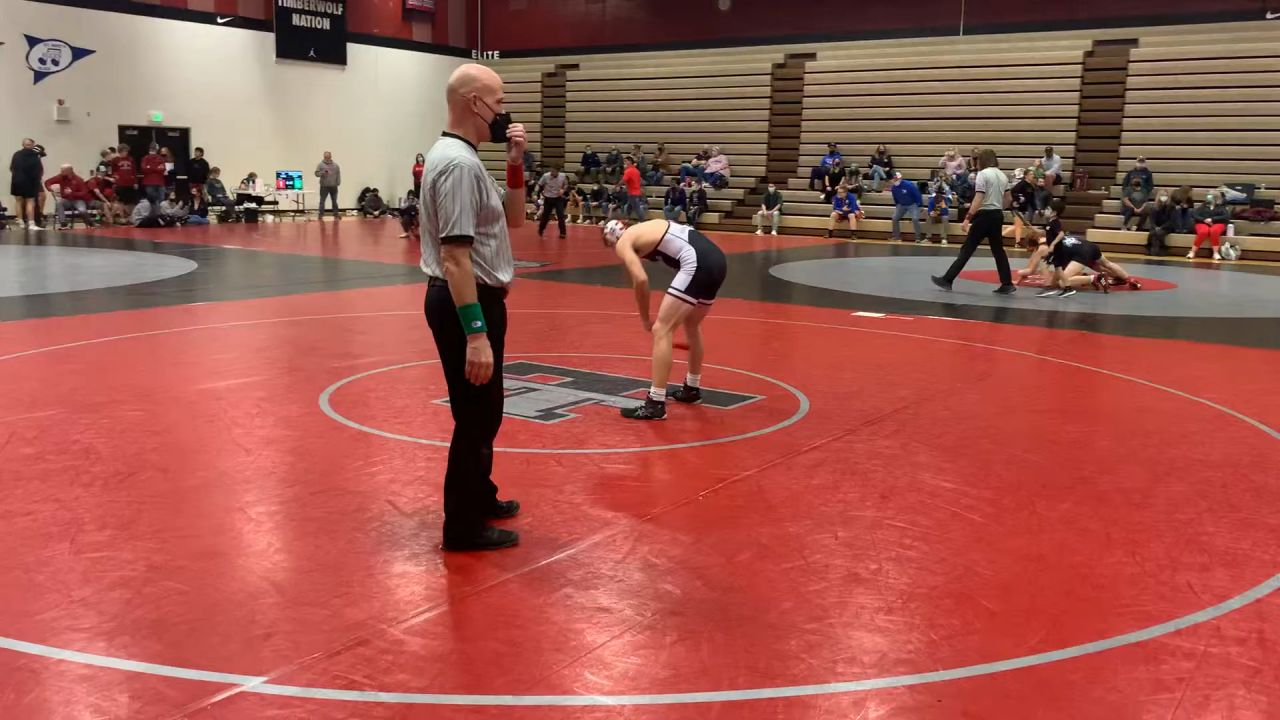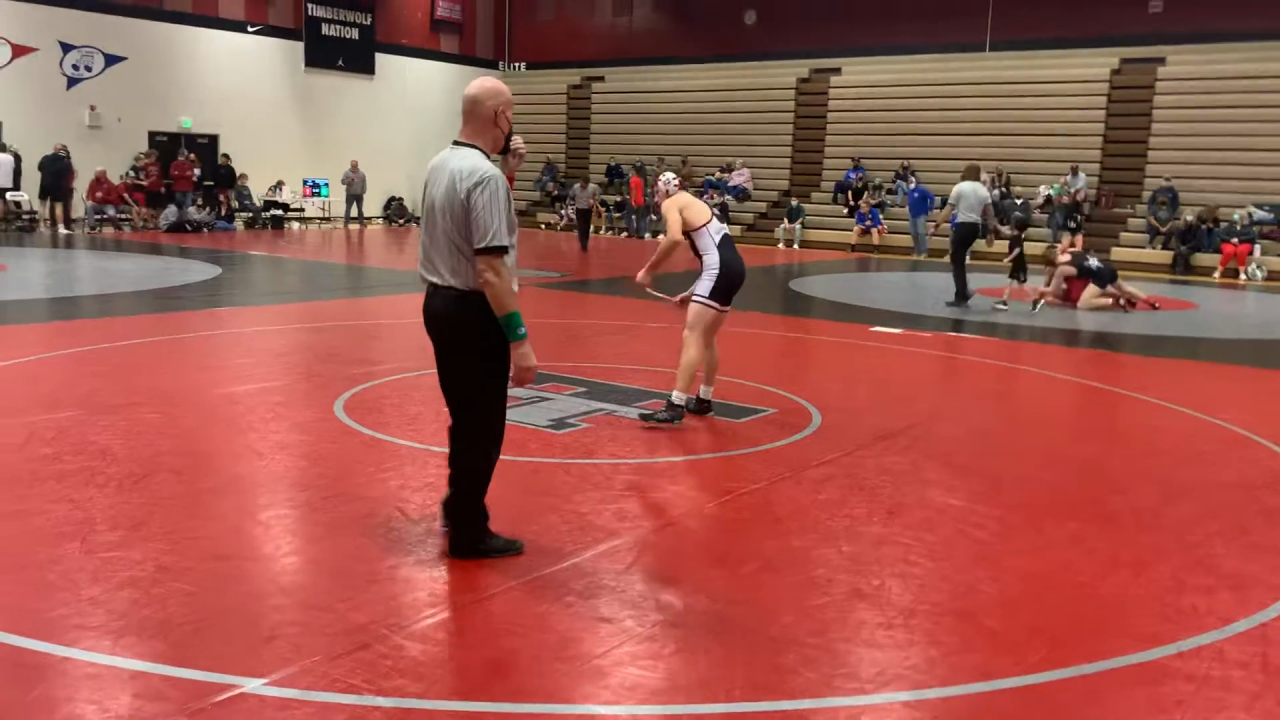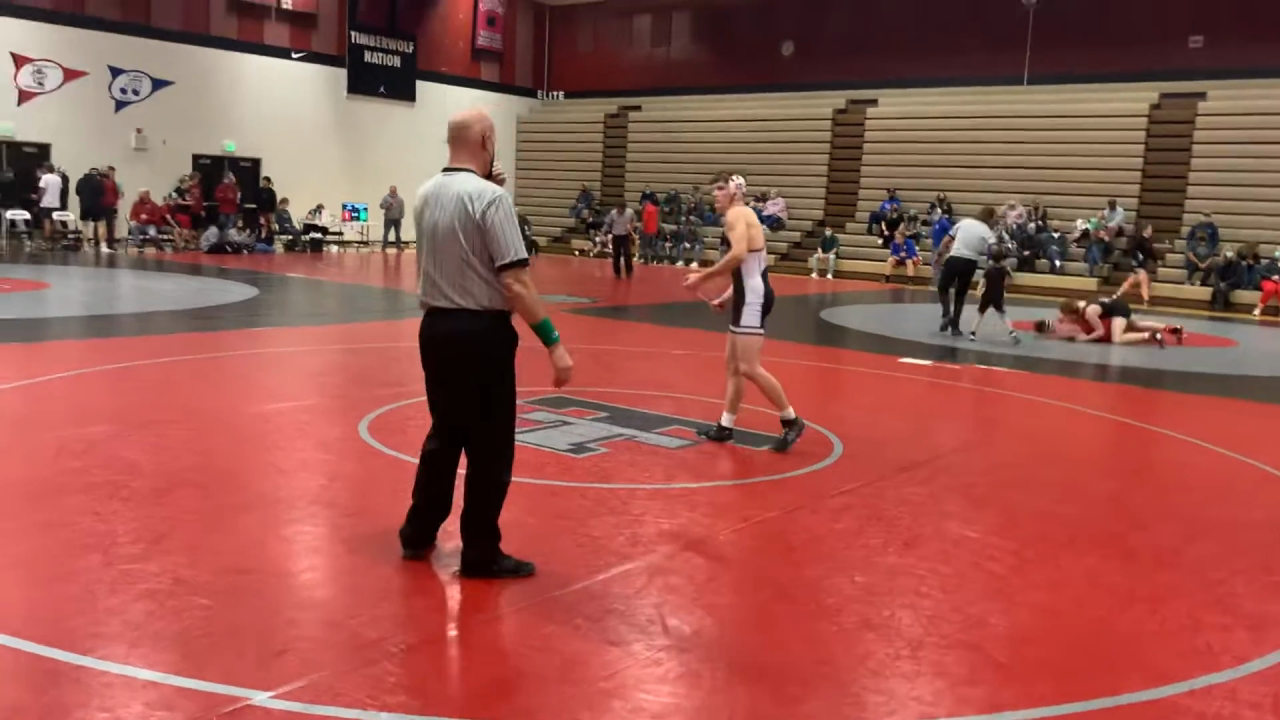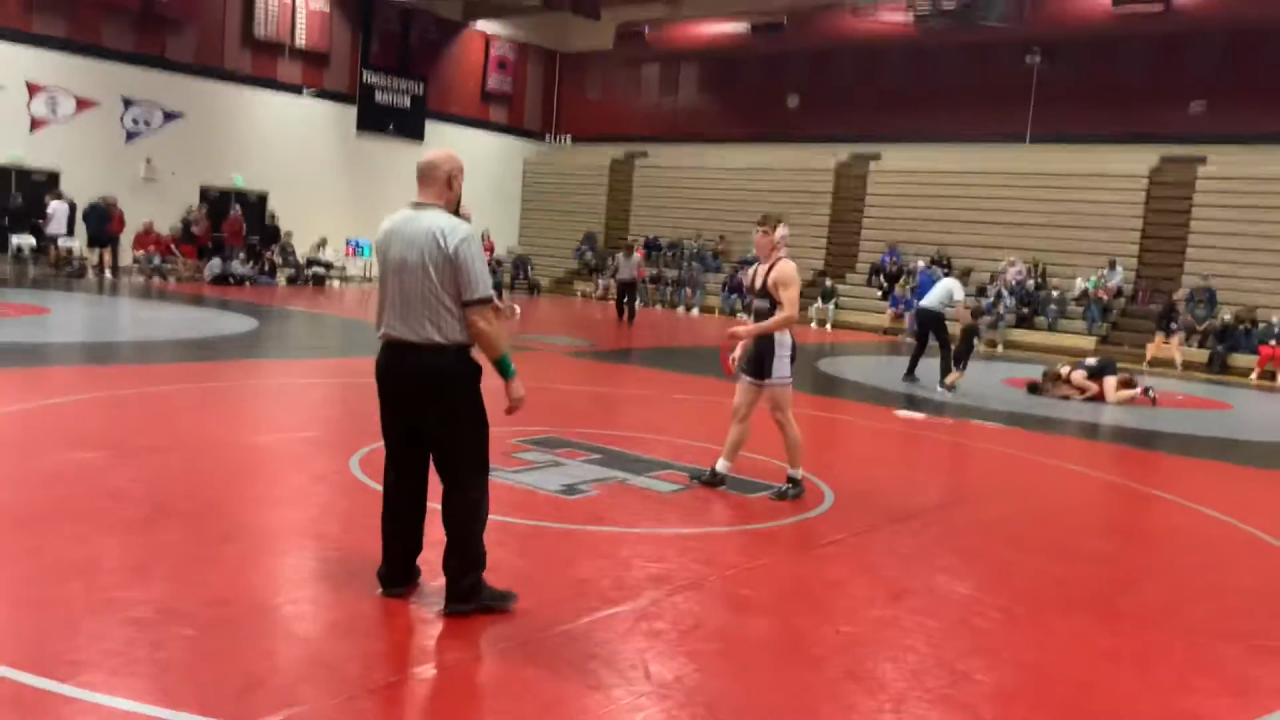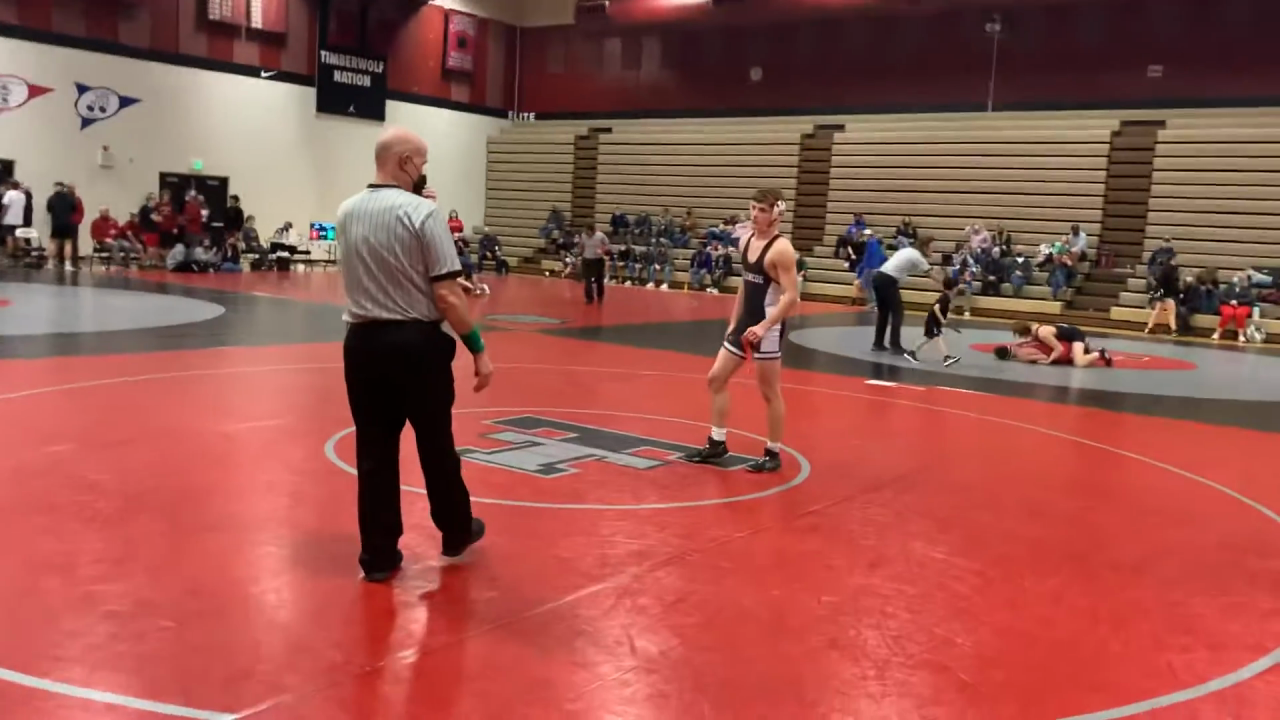
dt=0.4s
person 1, frame 1
left shoulder: (457, 156)
right shoulder: (459, 164)
left elbow: (511, 219)
right elbow: (455, 257)
left wrist: (515, 164)
right wrist: (476, 334)
left hip: (469, 300)
right hip: (466, 303)
left knee: (482, 410)
right knee: (476, 415)
left ankle: (478, 498)
right ankle: (464, 525)
person 1, frame 2
left shoulder: (440, 164)
right shoulder: (484, 175)
right elbow: (490, 269)
left wrist: (509, 173)
right wrist: (519, 338)
left hip: (440, 302)
right hip: (472, 312)
left knee: (465, 414)
right knee: (482, 424)
left ankle: (460, 502)
right ankle: (468, 532)
person 1, frame 3
left shoulder: (425, 194)
right shoulder: (489, 197)
right elbow: (515, 282)
right wrist: (554, 343)
left hip: (435, 327)
right hip: (481, 332)
left knee: (443, 435)
right knee: (489, 447)
left ankle: (418, 532)
right ankle: (480, 552)
person 1, frame 4
left shoulder: (388, 230)
right shoulder: (459, 234)
right elbow: (479, 317)
right wrist: (509, 374)
left hip: (395, 361)
right hip: (445, 366)
left knee: (402, 471)
right knee: (465, 477)
left ankle: (397, 571)
right ankle: (464, 586)
person 1, frame 5
left shoulder: (347, 213)
right shoulder: (423, 212)
right elbow: (446, 293)
right wrist: (478, 349)
left hip: (363, 342)
right hip: (417, 342)
left knee: (374, 452)
right knee: (437, 446)
left ankle: (378, 555)
right ankle: (456, 532)
person 2, frame 1
left shoulder: (623, 242)
right shoulder: (648, 229)
left elbow: (641, 280)
left wrist: (646, 319)
left hip: (698, 263)
right hip: (715, 259)
left knee: (662, 330)
right knee: (690, 325)
left ankle: (655, 404)
right ankle: (691, 389)
person 2, frame 2
left shoulder: (671, 203)
right shoulder: (693, 204)
left elbow: (674, 238)
left wrist: (649, 270)
right wrist: (692, 293)
left hip: (719, 270)
right hip: (732, 267)
left knee: (692, 337)
right knee: (705, 338)
left ankle: (676, 406)
right ankle: (703, 399)
person 2, frame 3
left shoulder: (737, 214)
right shoulder: (739, 217)
left elbow: (737, 256)
left wrist: (702, 277)
right wrist: (726, 296)
left hip: (753, 297)
right hip: (746, 296)
left knee: (748, 367)
right knee: (732, 365)
left ankle: (791, 421)
right ankle: (725, 426)
person 2, frame 4
left shoulder: (785, 269)
right shoulder: (755, 270)
left elbow: (791, 314)
left wrist: (751, 330)
right wrist: (740, 346)
left hip: (777, 349)
right hip: (757, 349)
left knee: (781, 417)
right knee: (739, 412)
left ankle: (795, 480)
right ankle: (719, 471)
person 2, frame 5
left shoulder: (781, 249)
right shoulder: (746, 241)
left elbow: (791, 296)
left wrist: (764, 326)
right wrist: (733, 322)
left hip: (767, 326)
right hip: (744, 322)
left knee: (769, 391)
right knee: (716, 379)
left ankle: (773, 454)
right ankle: (717, 444)
